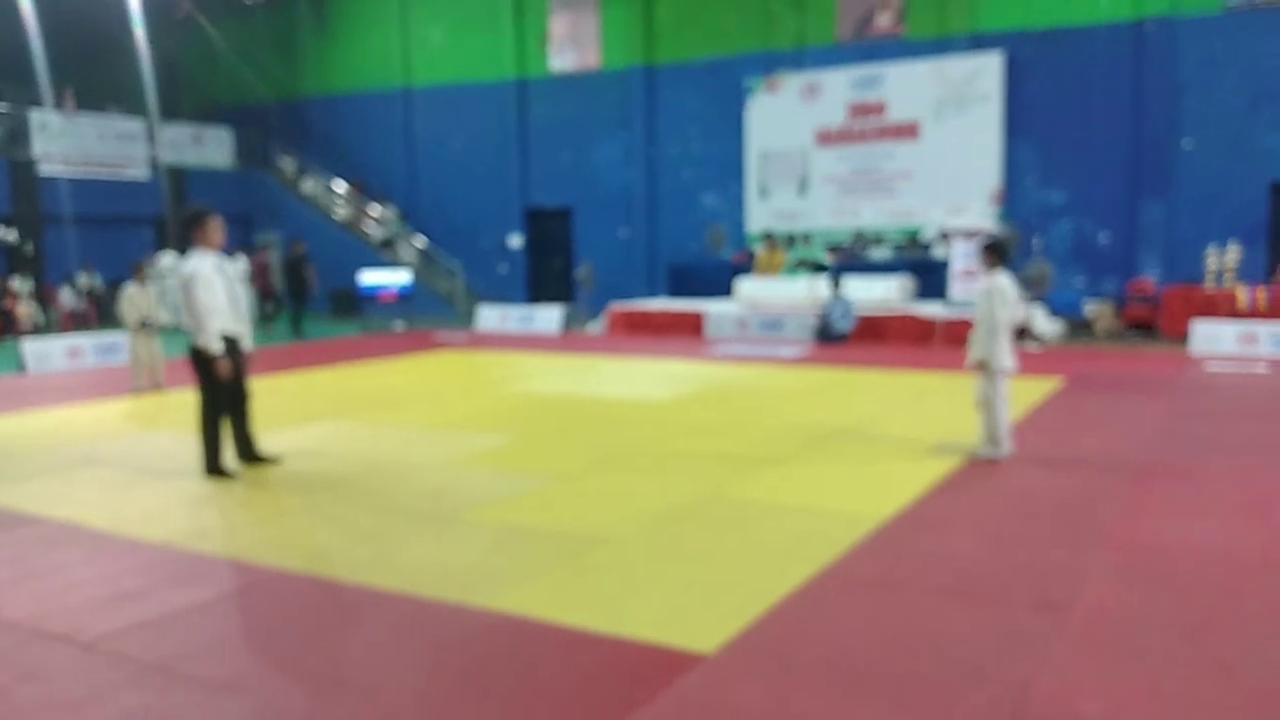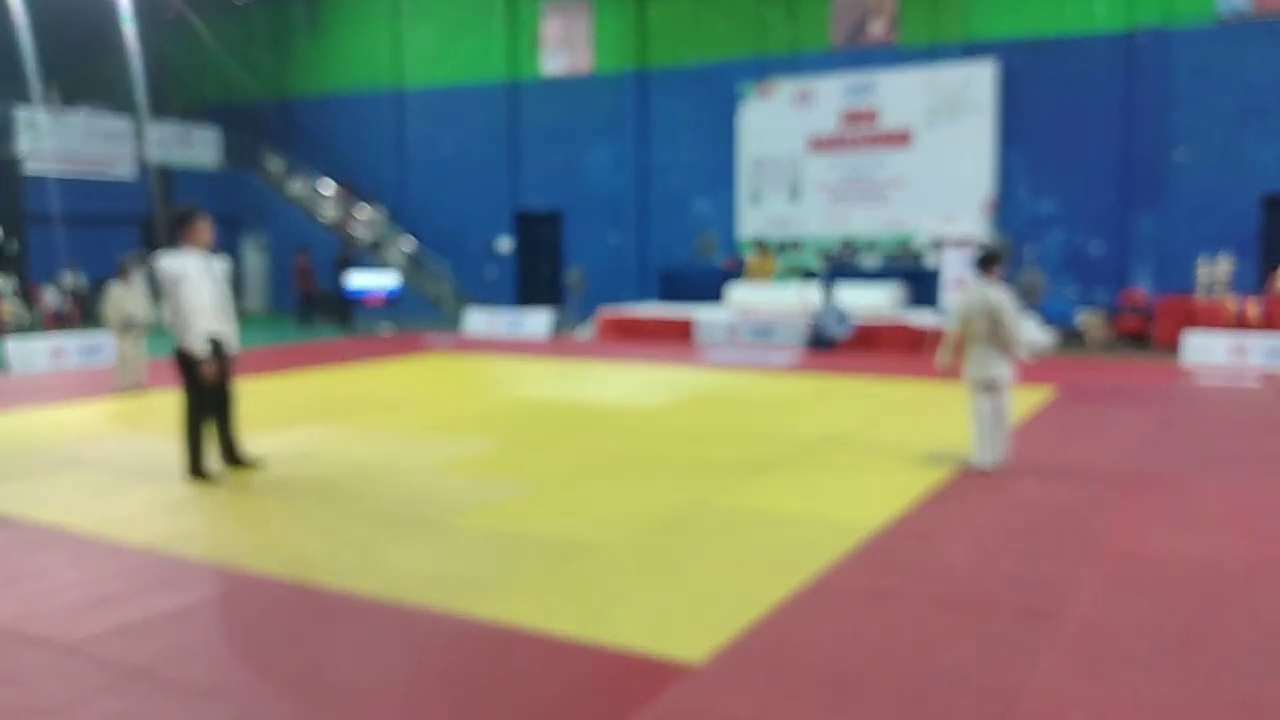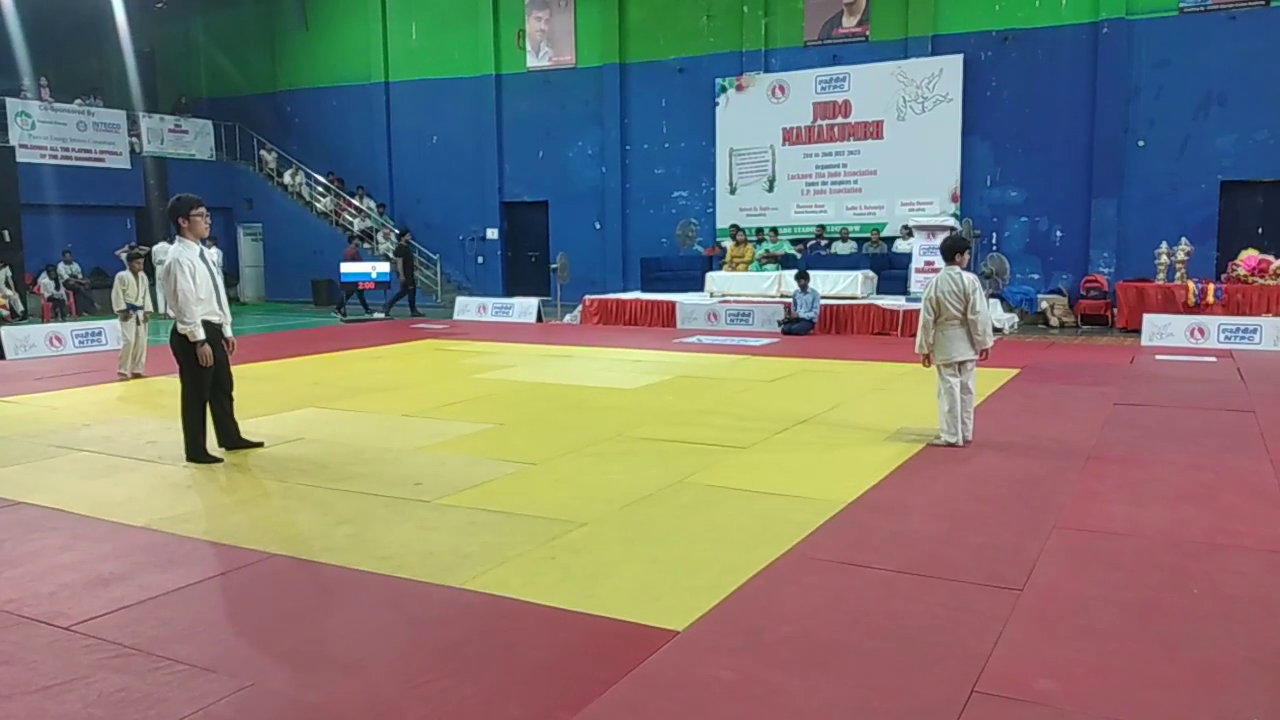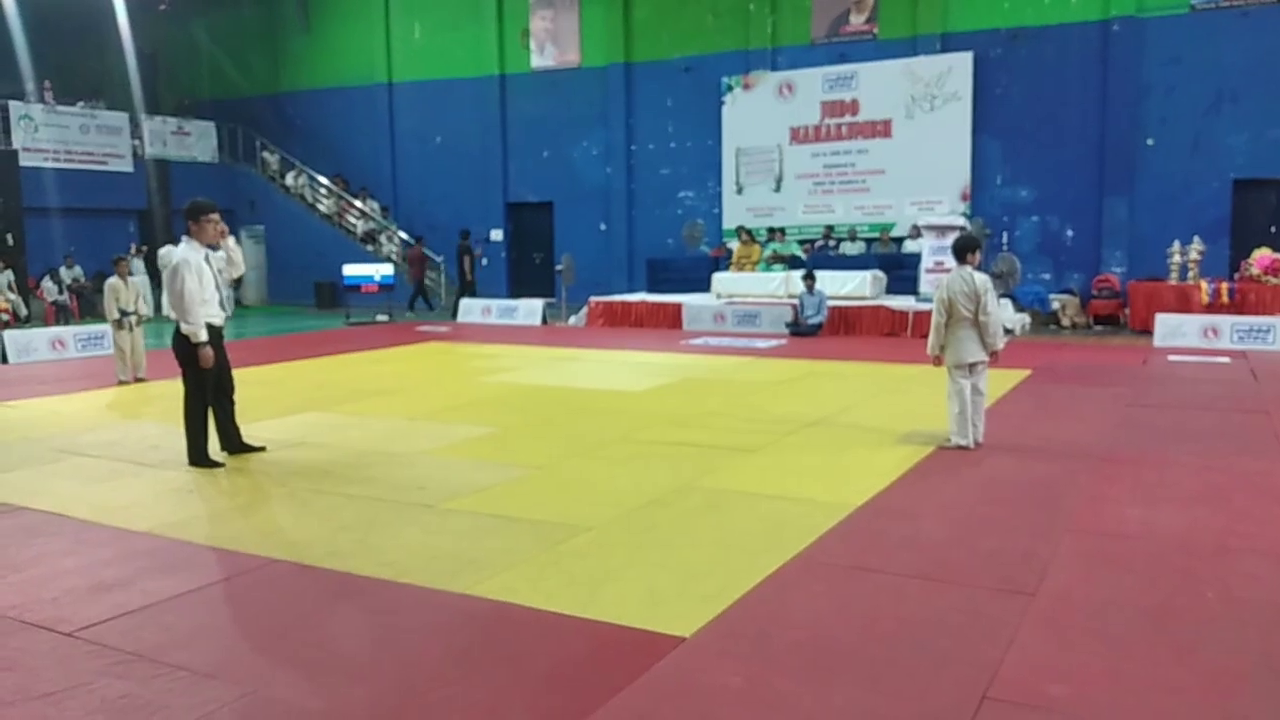
dt=1s
person 1, frame 1
left shoulder: (221, 262)
right shoulder: (197, 267)
right elbow: (204, 313)
left wrist: (244, 344)
right wrist: (217, 354)
left hip: (230, 343)
right hip: (212, 347)
left knee: (238, 400)
right knee: (215, 406)
left ankle: (247, 452)
right ankle: (213, 464)
person 1, frame 2
left shoulder: (211, 264)
right shoulder: (182, 268)
right elbow: (188, 315)
left wrist: (229, 346)
right wrist: (202, 356)
left hip: (216, 345)
right hip: (198, 349)
left knee: (221, 403)
right knee: (200, 407)
left ankle: (231, 455)
right ankle: (196, 466)
person 1, frame 3
left shoulder: (202, 253)
right shoulder: (179, 257)
right elbow: (186, 303)
left wrist: (226, 331)
right wrist: (199, 341)
left hip: (212, 330)
right hip: (193, 335)
left knee: (223, 387)
right knee: (196, 393)
left ankle: (230, 438)
right ankle: (196, 450)
person 1, frame 4
left shoulder: (205, 255)
right shoulder: (185, 258)
right elbow: (190, 304)
right wrist: (201, 343)
left hip: (211, 333)
right hip: (196, 337)
left knee: (223, 390)
right knee: (199, 396)
left ankle: (233, 442)
right ankle: (198, 455)
person 2, frame 1
left shoulder: (993, 285)
right shoulder: (1007, 282)
left elbow: (990, 324)
right elbow: (1015, 316)
left wrist: (980, 355)
left hip: (991, 352)
right hip: (1001, 350)
left knee: (992, 399)
right knee: (997, 398)
left ankle: (995, 447)
right ankle: (1002, 443)
person 2, frame 2
left shoulder: (969, 296)
right shoulder: (1001, 295)
left elbow: (955, 330)
right elbow: (1011, 330)
left wrist: (946, 359)
right wrist: (1017, 354)
left hip: (978, 360)
right hip: (999, 361)
left knee: (983, 409)
right knee: (1000, 409)
left ankle: (984, 458)
right ankle: (998, 454)
person 2, frame 3
left shoulder: (934, 283)
right shoulder: (970, 280)
left elbow: (927, 319)
right elbow: (978, 315)
left wrist: (924, 348)
right wrist: (984, 342)
left hip: (944, 342)
right hip: (966, 341)
left knee: (949, 389)
right knee: (966, 389)
left ankle: (951, 435)
right ankle: (965, 433)
person 2, frame 4
left shoulder: (946, 282)
right shoulder: (982, 280)
left elbow: (939, 319)
right elbow: (989, 316)
left wrist: (936, 349)
right wrist: (994, 344)
left hip: (956, 344)
right hip: (978, 343)
left knee: (960, 390)
right knee: (977, 390)
left ankle: (962, 438)
right ankle: (976, 435)
